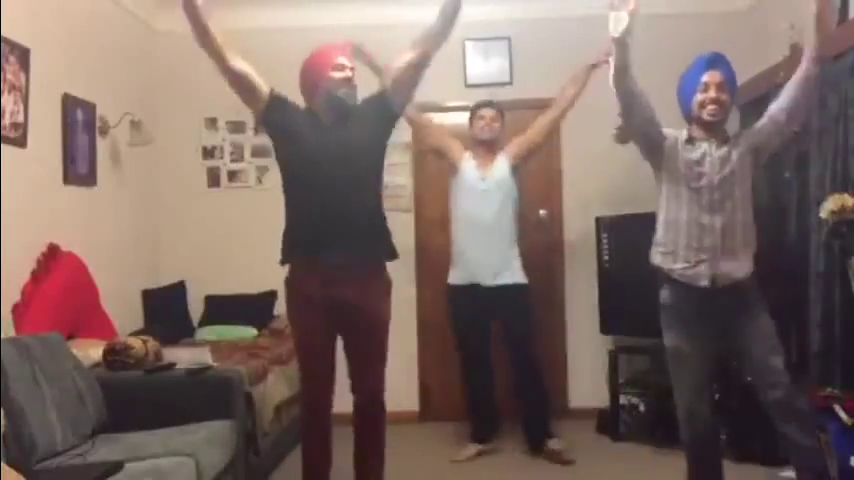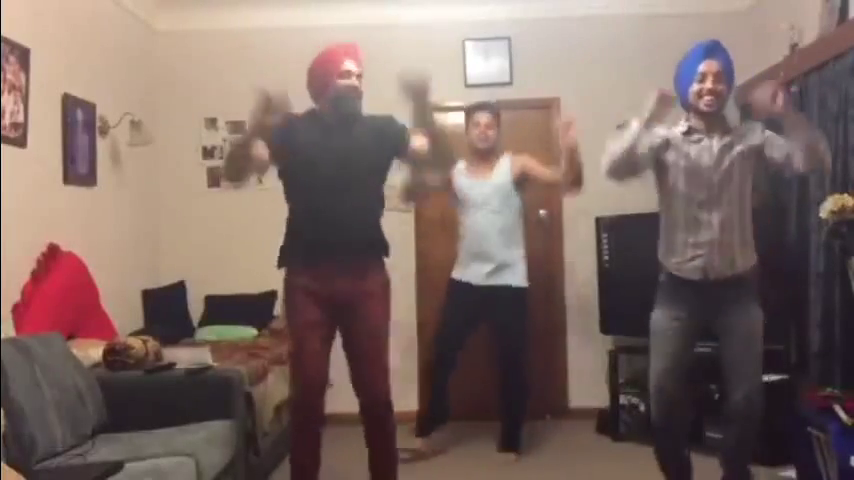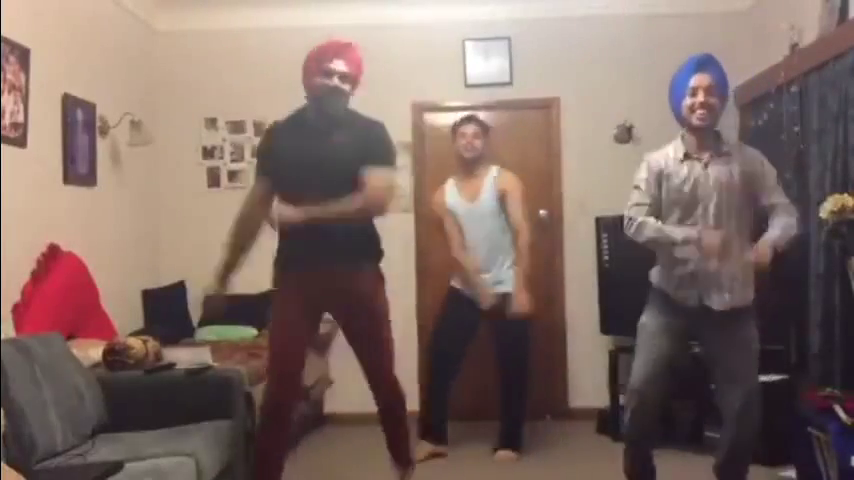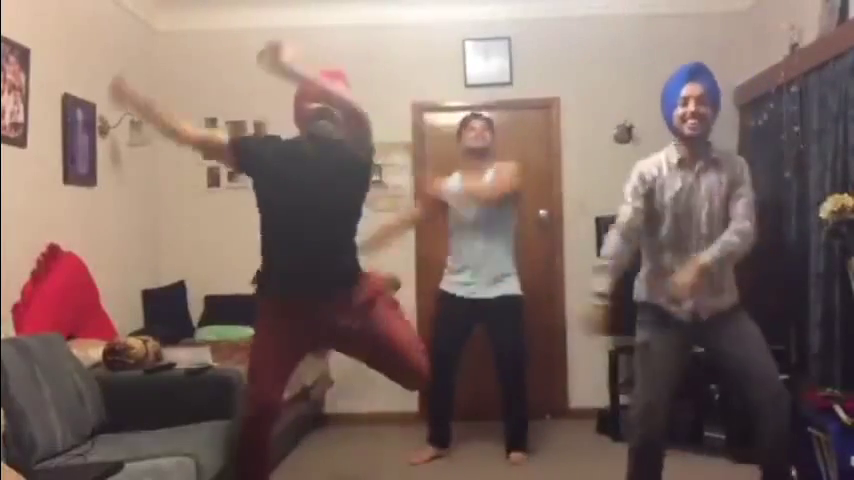
dt=0.2s
person 1, frame 1
left shoulder: (375, 116)
right shoulder: (288, 122)
left elbow: (420, 54)
right elbow: (230, 64)
left hip: (367, 277)
right hip: (309, 278)
left knee: (369, 393)
right knee: (316, 393)
person 1, frame 2
left shoulder: (382, 131)
right shoulder: (291, 132)
left elbow: (440, 158)
right elbow: (234, 172)
left wrist: (425, 108)
right wrist: (258, 128)
left hip: (365, 276)
right hip: (308, 278)
left knee: (375, 394)
right knee: (307, 390)
person 1, frame 3
left shoulder: (370, 132)
right shoulder: (279, 136)
left elbow: (378, 200)
right elbow: (253, 210)
left wrist: (303, 215)
right wrist: (224, 274)
left hip: (357, 270)
right hip: (298, 273)
left knee: (383, 379)
right knee: (280, 388)
person 1, frame 4
left shoulder: (352, 155)
right shoulder: (269, 153)
left elbow: (357, 117)
right elbow: (195, 137)
left wrist: (289, 69)
right wrist: (141, 106)
left hip: (346, 301)
right hip: (284, 307)
left knee: (417, 373)
right knee: (260, 410)
person 2, frame 1
left shoulder: (748, 144)
right shoulder: (665, 146)
left elbow: (796, 100)
right elbow: (628, 107)
right wrist: (621, 39)
left hip: (739, 292)
right hip: (683, 295)
left knee: (780, 392)
right knee: (694, 407)
person 2, frame 2
left shoulder: (752, 141)
right shoulder: (663, 142)
left elbow: (815, 160)
right elbow: (613, 167)
left wrist: (786, 115)
right wrist: (646, 120)
left hip: (735, 285)
right hip: (679, 285)
left knee: (745, 397)
right knee: (665, 391)
person 2, frame 3
left shoulder: (749, 161)
right shoulder: (657, 163)
left elbow: (784, 214)
right elbow: (635, 223)
left wrist: (770, 245)
right wrist: (691, 236)
left hip: (731, 301)
right hip: (671, 298)
left knee: (741, 408)
right knee: (642, 391)
person 2, frame 4
left shoulder: (734, 168)
right shoulder: (649, 171)
left elbow: (743, 231)
right elbow: (624, 232)
left wrist: (699, 266)
right wrist: (601, 292)
left hip: (722, 305)
right hip: (662, 309)
left knee: (772, 397)
right knee: (649, 412)
person 3, frame 1
left shoulder: (512, 155)
right shoulder: (455, 155)
left elbow: (553, 115)
right elbow: (415, 117)
left wrist: (586, 72)
right wrist: (381, 71)
left hip: (508, 279)
right hip: (464, 279)
left knee: (524, 359)
right knee: (474, 361)
left ankle: (542, 435)
right ankle: (482, 435)
person 3, frame 2
left shoulder: (518, 165)
right shoulder: (454, 172)
left elbow: (569, 182)
left wrist: (571, 151)
left hip: (509, 281)
right hip: (466, 279)
left knee: (511, 363)
right knee: (441, 355)
left ankle: (510, 441)
right ankle: (427, 434)
person 3, frame 3
left shoulder: (505, 181)
right shoulder: (443, 194)
left elbow: (521, 235)
right elbow: (457, 248)
left wrist: (520, 288)
right wrist: (477, 284)
left hip: (506, 288)
right hip: (465, 289)
left knee: (512, 365)
right knee: (441, 357)
left ankle: (510, 440)
right ankle: (432, 437)
person 3, frame 4
left shoulder: (507, 172)
right shoulder: (446, 183)
left elbow: (491, 193)
right elbow: (411, 217)
left wrist: (448, 194)
right wrist: (368, 245)
left hip: (502, 291)
right hip: (456, 291)
left knee: (512, 367)
right knee: (440, 365)
left ankle: (517, 441)
right ankle: (438, 440)
